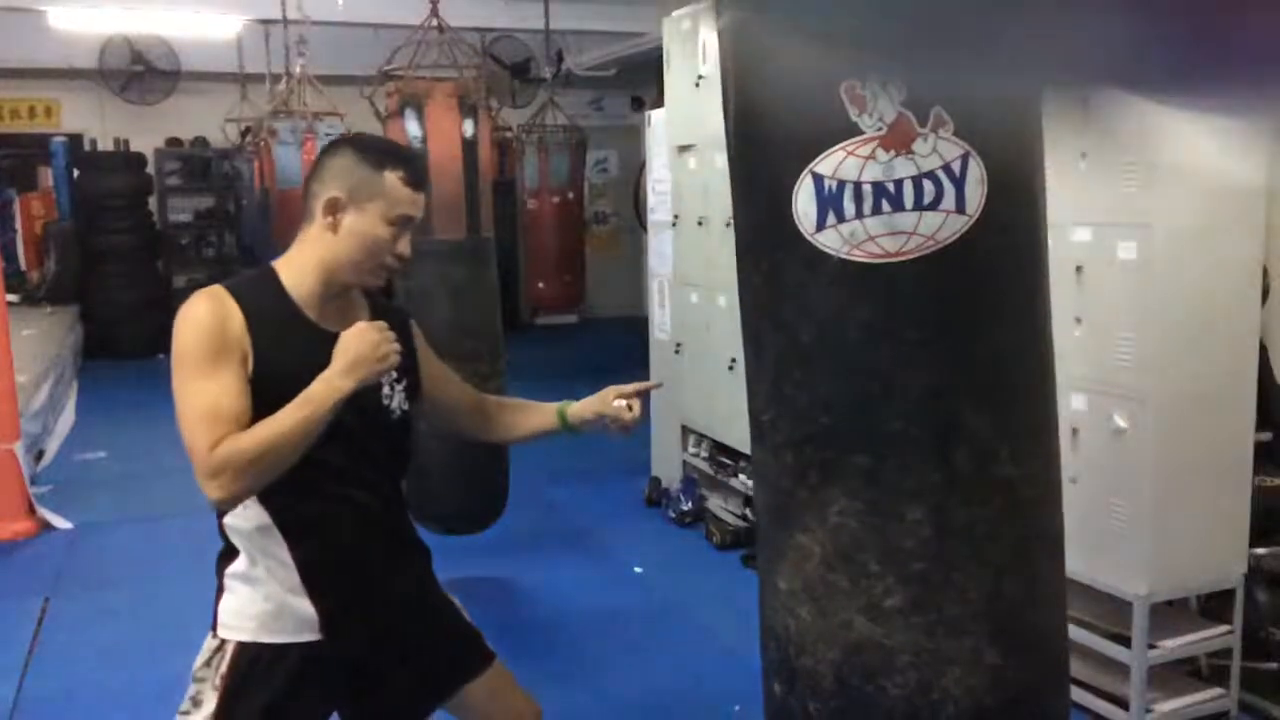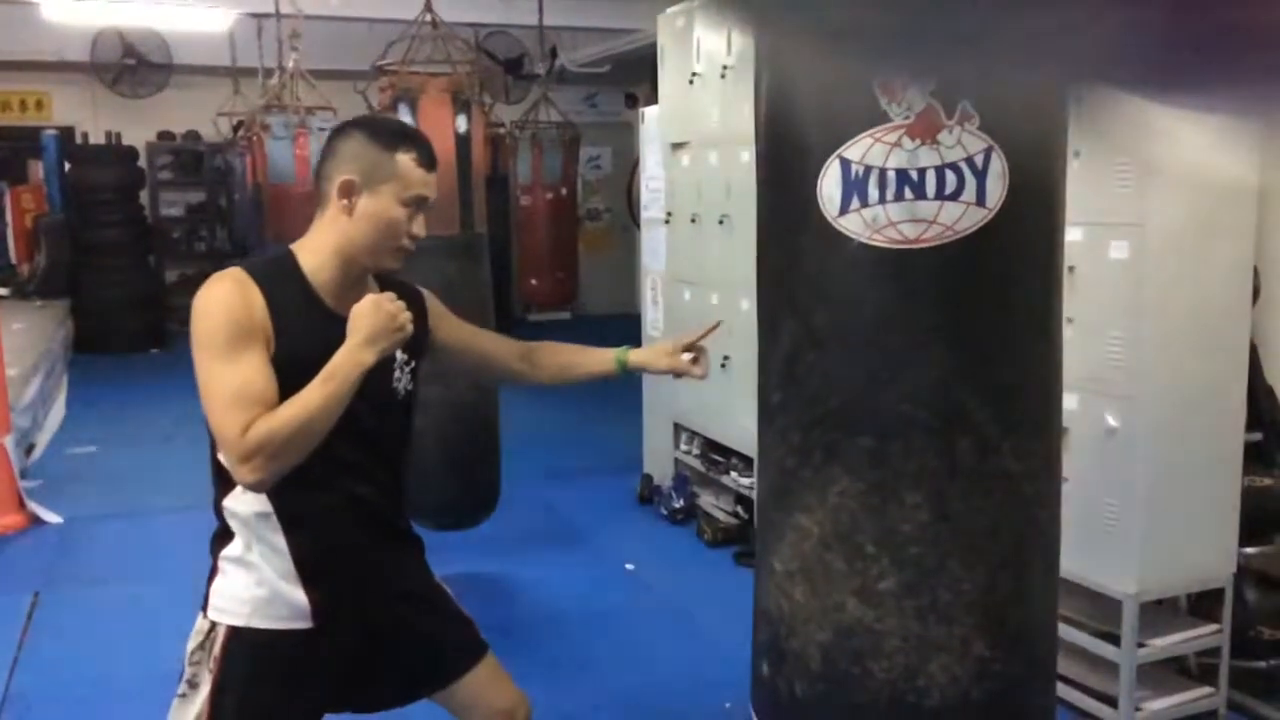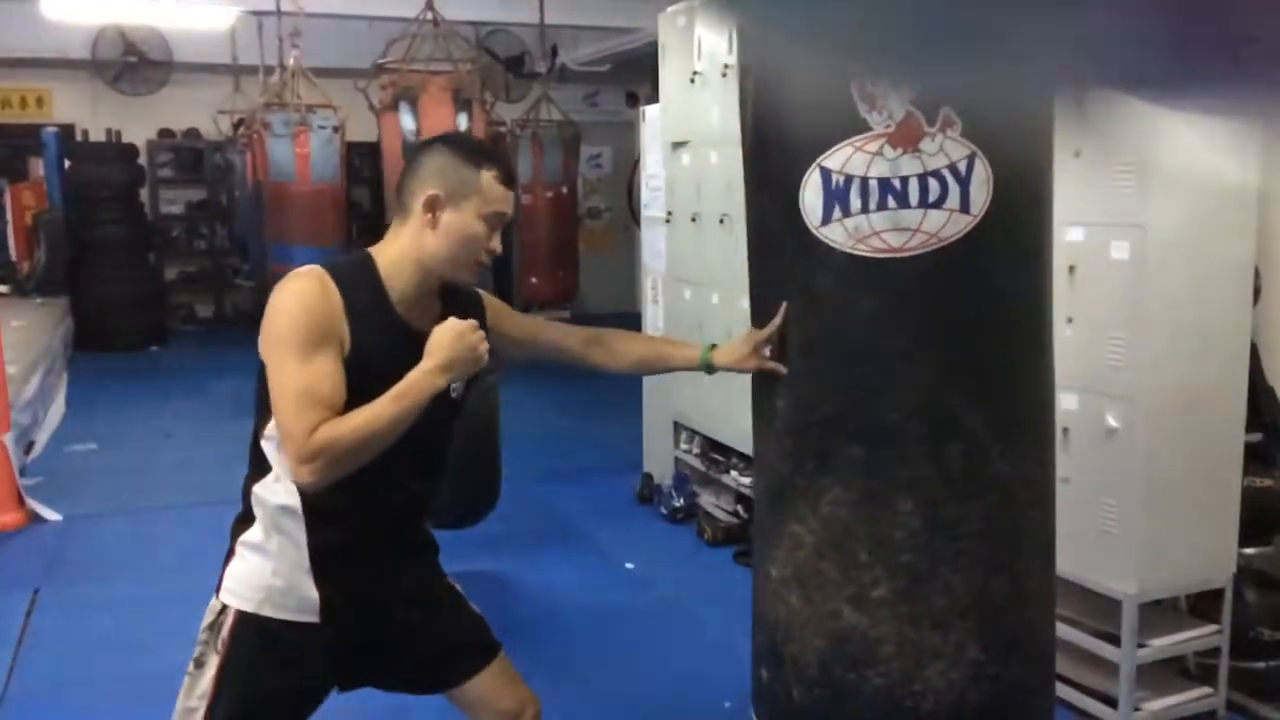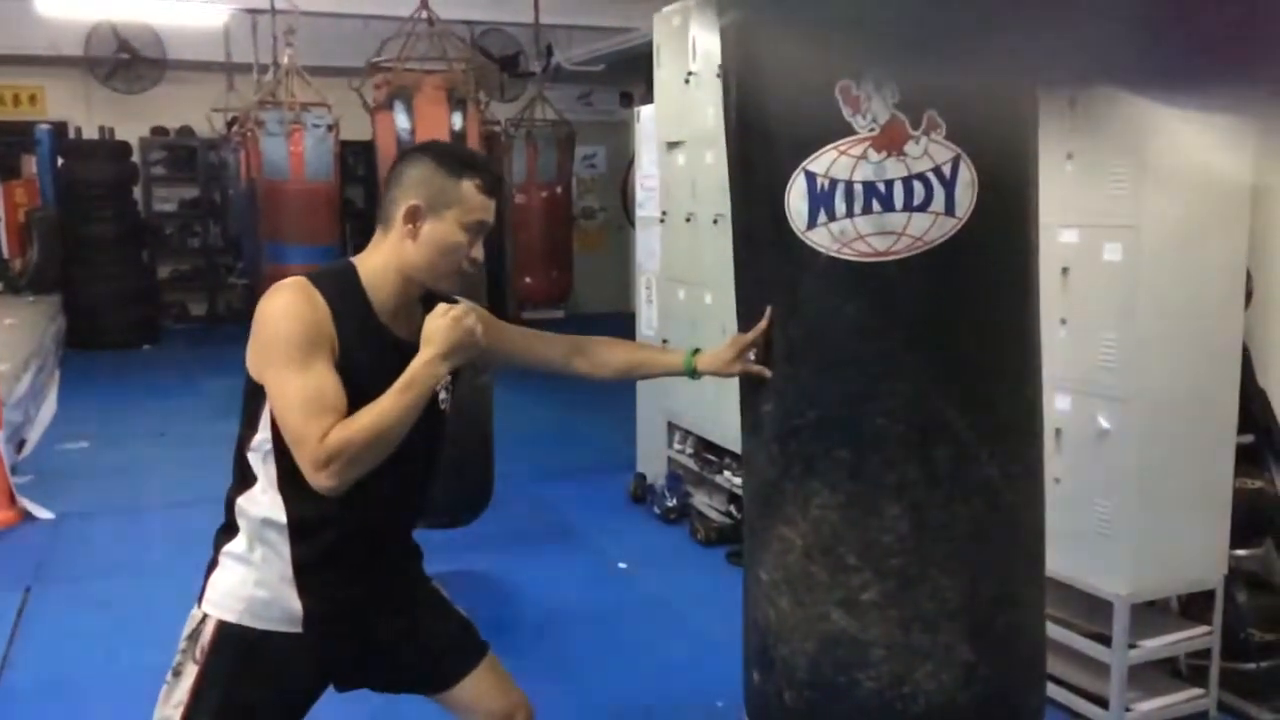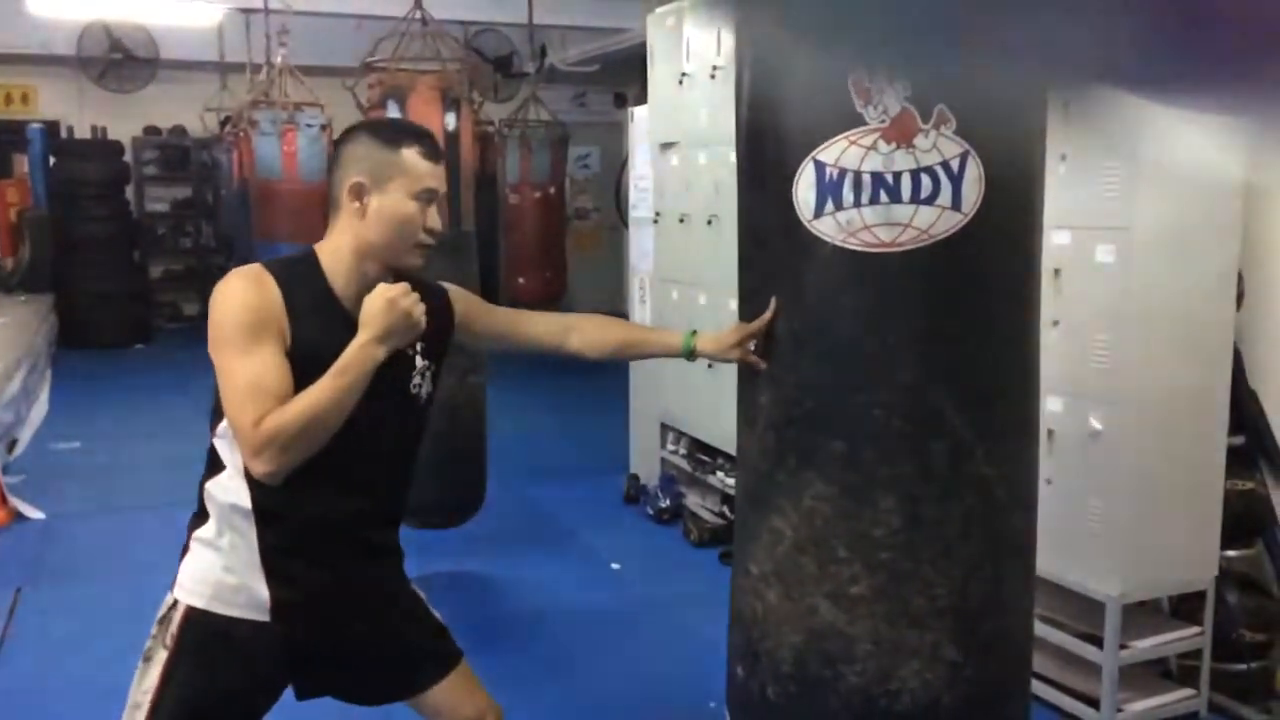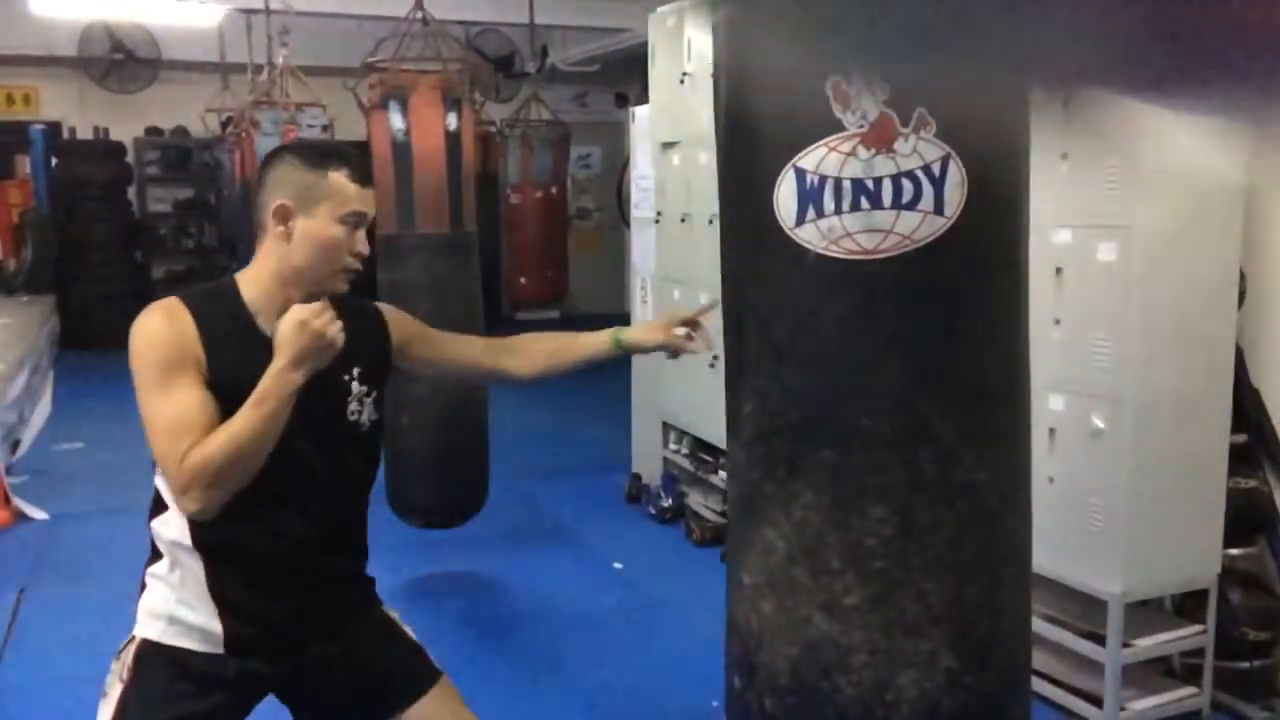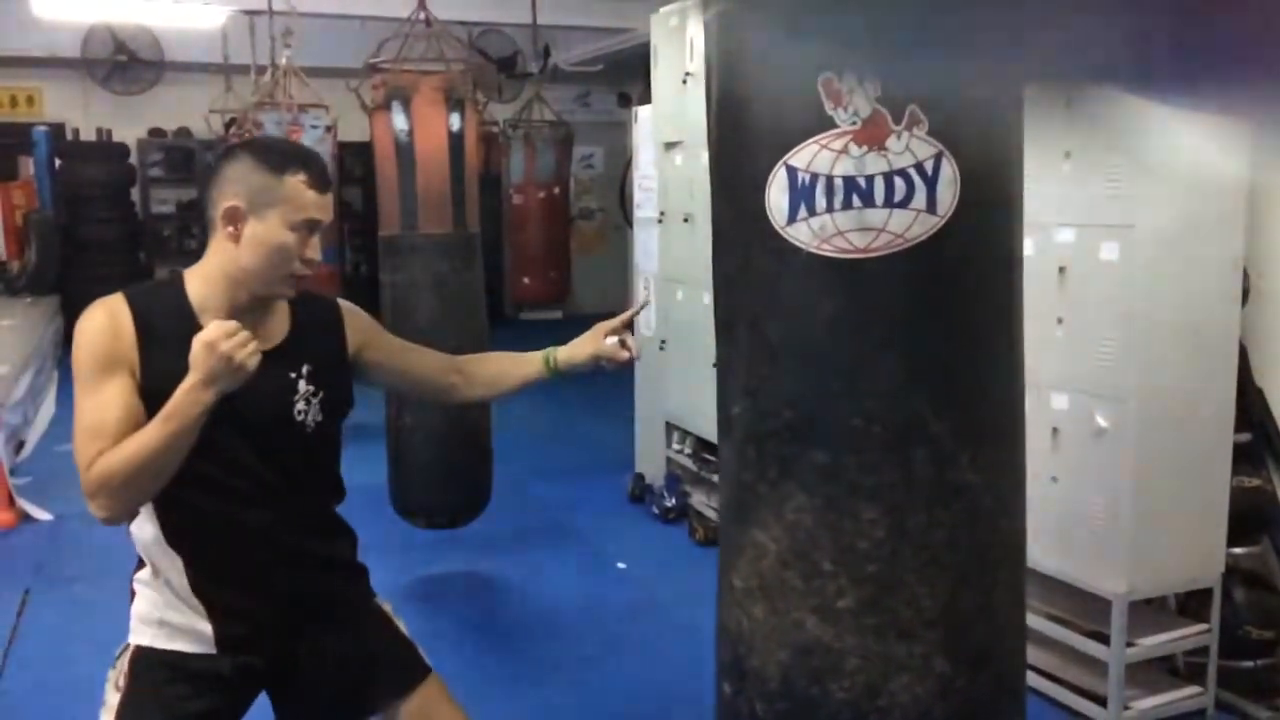
dt=0.7s
person 1, frame 1
left shoulder: (392, 326)
right shoulder: (219, 316)
left elbow: (477, 414)
right elbow: (221, 478)
left wrist: (577, 412)
right wrist: (341, 378)
left hip: (396, 588)
right hip: (278, 616)
person 1, frame 2
left shoulder: (407, 304)
right shoulder: (237, 298)
left elbow: (520, 359)
right elbow: (253, 461)
left wrist: (635, 358)
right wrist: (359, 351)
left hip: (388, 576)
right hip: (271, 604)
person 1, frame 3
left shoulder: (467, 311)
right shoulder: (312, 297)
left elbow: (592, 346)
right elbow: (312, 461)
left wrist: (714, 355)
right wrist: (434, 372)
left hip: (400, 568)
right hip: (285, 589)
person 1, frame 4
left shoulder: (448, 317)
right shoulder: (298, 308)
left elbow: (576, 354)
right elbow: (329, 467)
left wrist: (696, 361)
right wrist: (434, 361)
left hip: (386, 575)
right hip: (271, 595)
person 1, frame 5
left shoulder: (434, 306)
right shoulder: (255, 294)
left elbow: (570, 332)
right elbow: (268, 453)
left wrist: (697, 343)
right wrist: (373, 343)
left hip: (365, 578)
right hip: (240, 590)
person 1, frame 6
left shoulder: (374, 327)
right shoulder: (174, 328)
left elbow: (506, 356)
right elbow: (197, 491)
left wrist: (631, 337)
right wrist: (291, 369)
left hip: (334, 606)
right hip: (200, 626)
person 1, frame 7
left shoulder: (334, 326)
right shoulder: (119, 326)
left elbow: (456, 377)
right elbow: (108, 497)
left wrist: (566, 356)
right wrist: (201, 387)
left hip: (327, 601)
right hip: (189, 624)
